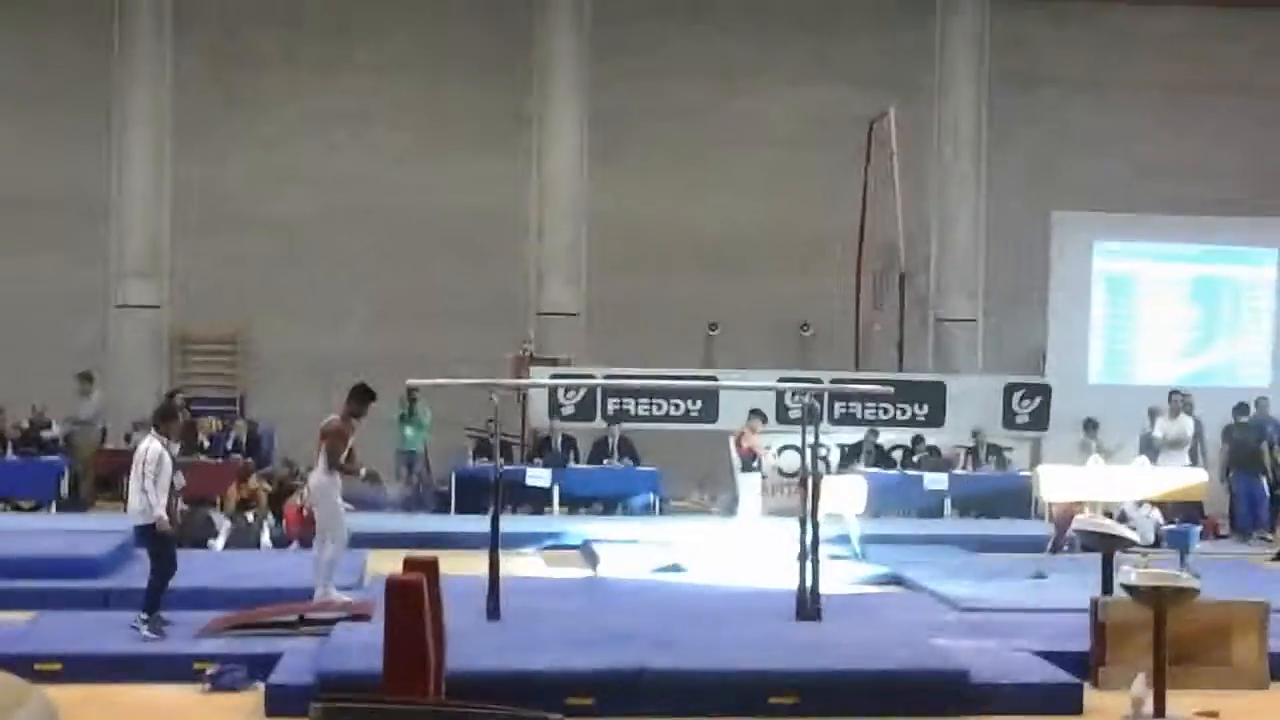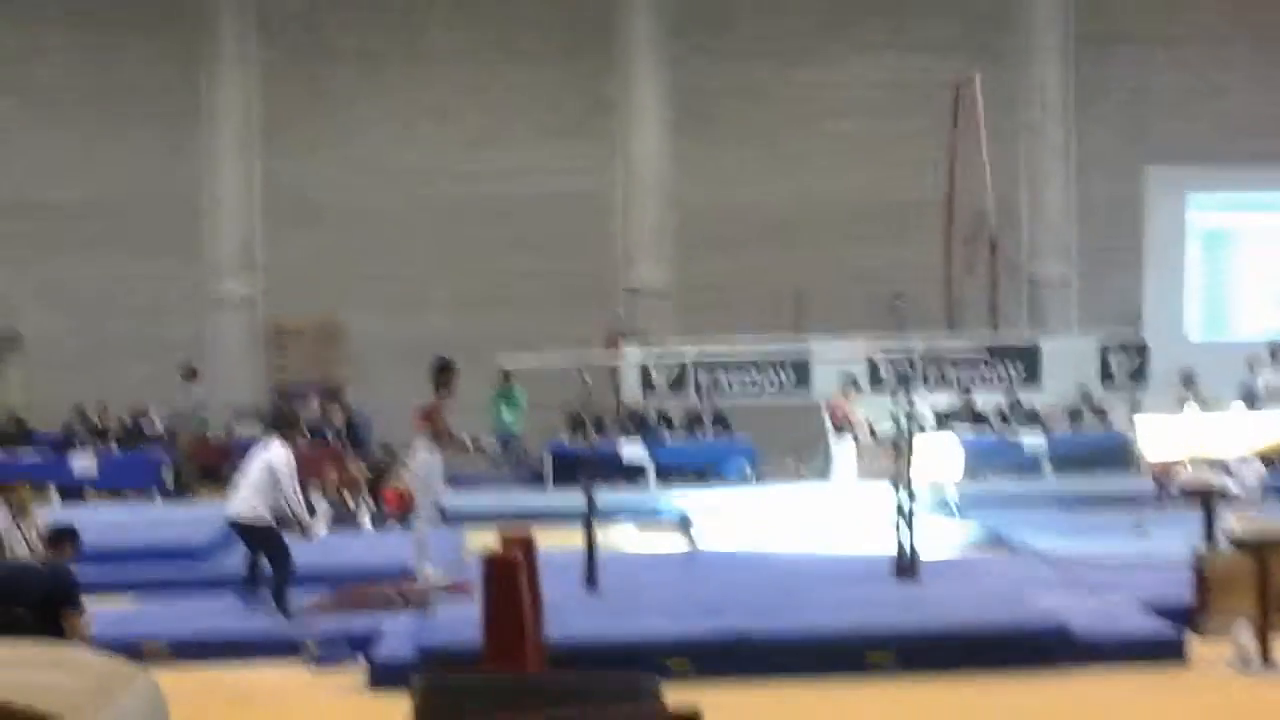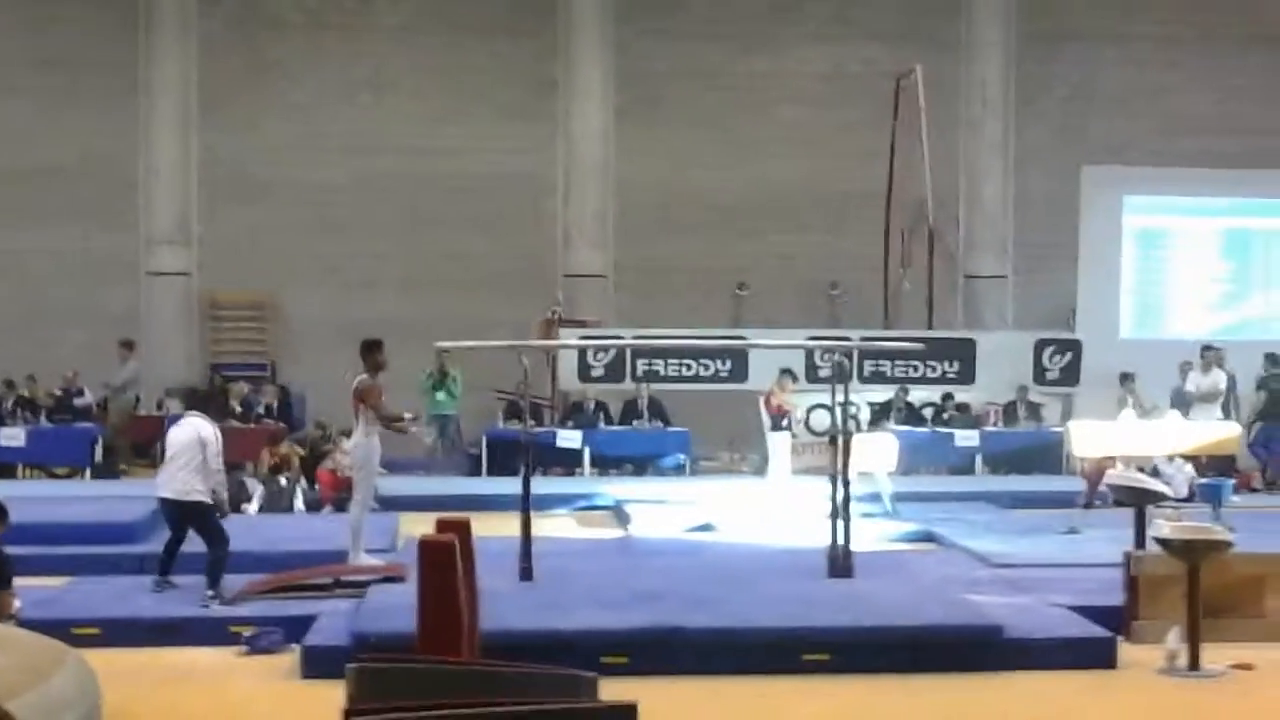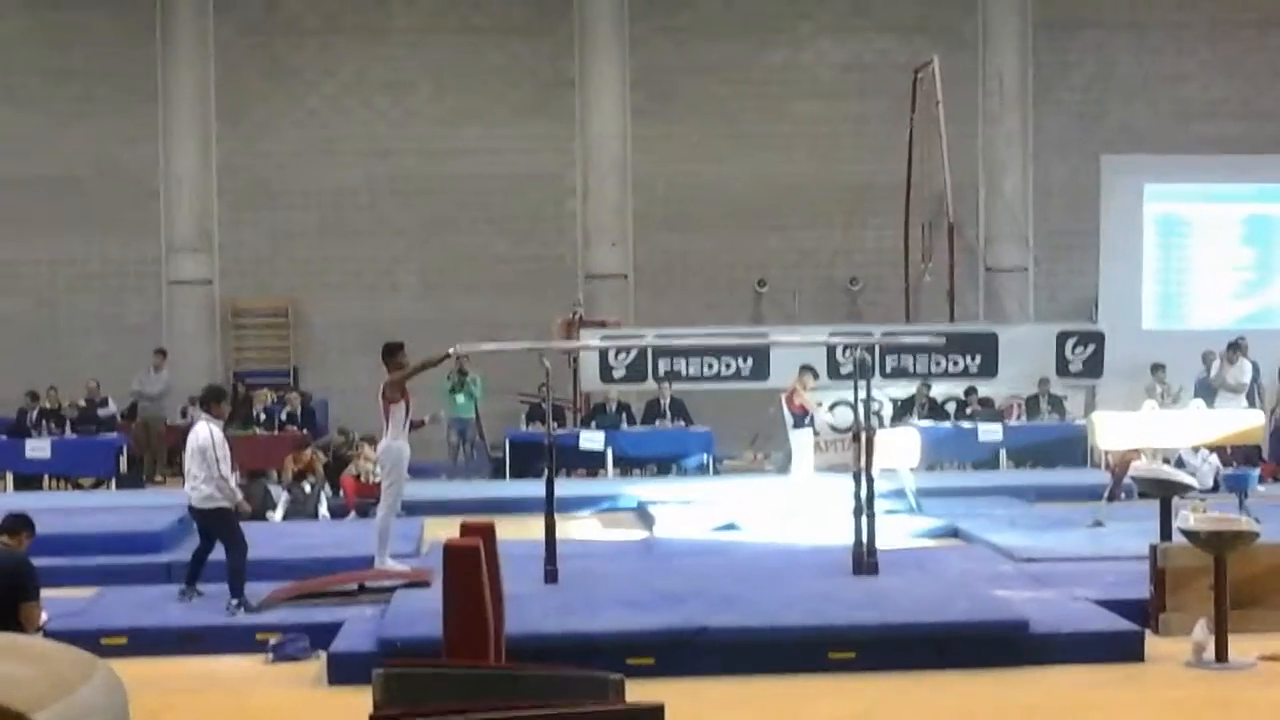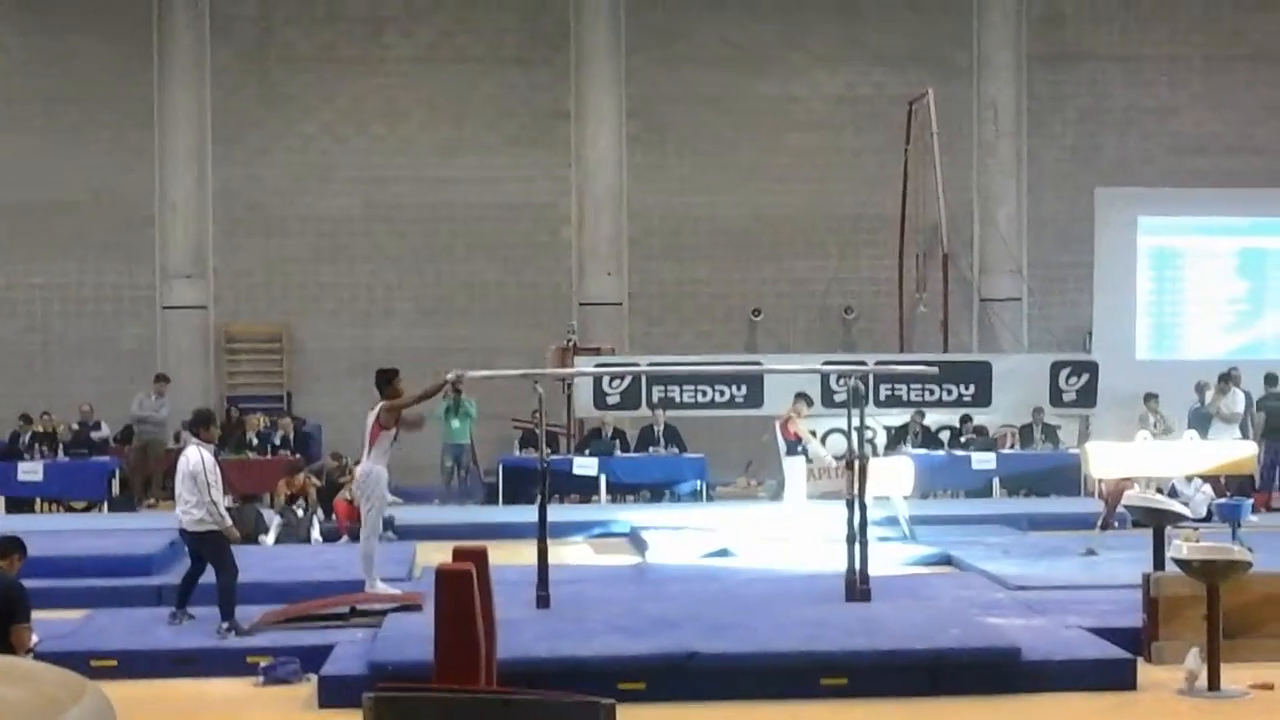
dt=0.5s
person 1, frame 1
left shoulder: (162, 446)
right shoulder: (153, 448)
right elbow: (148, 485)
left wrist: (165, 514)
right wrist: (160, 516)
left hip: (155, 516)
right hip: (150, 517)
left knee: (162, 564)
right knee: (166, 564)
left ankle: (152, 613)
right ankle: (146, 617)
person 1, frame 2
left shoulder: (266, 449)
right shoulder: (282, 454)
right elbow: (290, 490)
left wrist: (291, 518)
right wrist: (305, 521)
left hip: (238, 512)
right hip: (252, 515)
left knee: (259, 550)
right knee: (282, 559)
left ankle: (249, 591)
right ankle: (282, 610)
person 1, frame 3
left shoulder: (175, 429)
right shoulder: (209, 429)
right elbow: (215, 468)
left wrist: (214, 495)
right wrist: (223, 499)
left hip: (167, 494)
right hip: (191, 496)
left knee: (177, 534)
right knee: (218, 541)
left ankle: (161, 579)
right ankle: (212, 592)
person 1, frame 4
left shoulder: (197, 430)
right shoulder: (212, 432)
right elbow: (219, 474)
left wrist: (233, 498)
right wrist: (239, 500)
left hip: (198, 500)
right hip: (213, 502)
left knee: (206, 543)
right knee: (237, 547)
left ankle: (188, 588)
right ankle: (236, 601)
person 1, frame 5
left shoulder: (187, 454)
right shoulder: (203, 458)
right elbow: (211, 498)
left wrist: (223, 524)
right wrist: (228, 526)
left hip: (189, 523)
right hip: (204, 525)
left knee: (197, 566)
right knee: (228, 571)
left ankle: (179, 611)
right ankle: (227, 624)
person 2, frame 1
left shoulder: (347, 426)
right shoulder: (335, 427)
left elbow: (349, 458)
right elbow: (334, 464)
left wrist: (362, 472)
right wrist: (362, 473)
left hip: (326, 484)
right hip: (324, 484)
left knee: (323, 538)
right knee: (338, 537)
left ankle: (322, 589)
right ankle: (325, 588)
person 2, frame 2
left shoulder: (438, 403)
right shoulder: (434, 404)
left elbow: (445, 434)
right elbow: (440, 437)
left wrist: (465, 443)
right wrist: (466, 444)
left hip: (430, 461)
right hip: (426, 461)
left knee: (426, 514)
right knee: (425, 514)
left ankle: (423, 564)
right ankle: (421, 565)
person 2, frame 3
left shoulder: (369, 383)
right shoulder: (368, 384)
left elbow: (380, 418)
right elbow: (381, 415)
left wrist: (405, 429)
right wrist: (407, 417)
left hip: (368, 443)
right hip: (365, 444)
left knee: (363, 500)
right knee: (361, 500)
left ankle: (357, 552)
right ankle: (355, 554)
person 2, frame 4
left shoulder: (397, 385)
right shoulder: (393, 382)
right elbow: (422, 366)
left wrist: (425, 421)
right wrist: (449, 354)
left hip: (397, 447)
right hip: (394, 448)
left knee: (390, 505)
right knee: (389, 505)
left ankle: (383, 557)
right ankle: (381, 559)
person 2, frame 5
left shoulder: (386, 409)
right shoulder: (390, 407)
left elbow: (410, 424)
right elbow: (421, 397)
left wrist: (419, 420)
right wrist: (448, 380)
left hip: (371, 470)
right hip: (373, 472)
left knee: (371, 529)
right knee: (371, 529)
left ankle: (372, 580)
right ankle: (372, 582)
